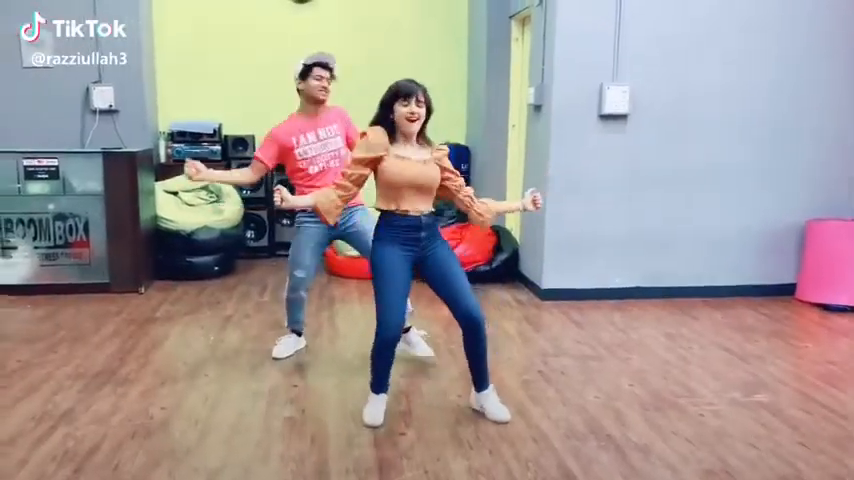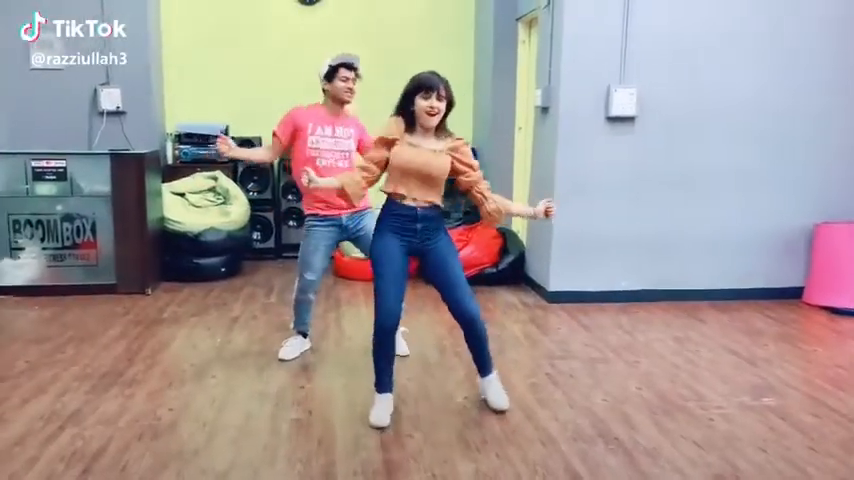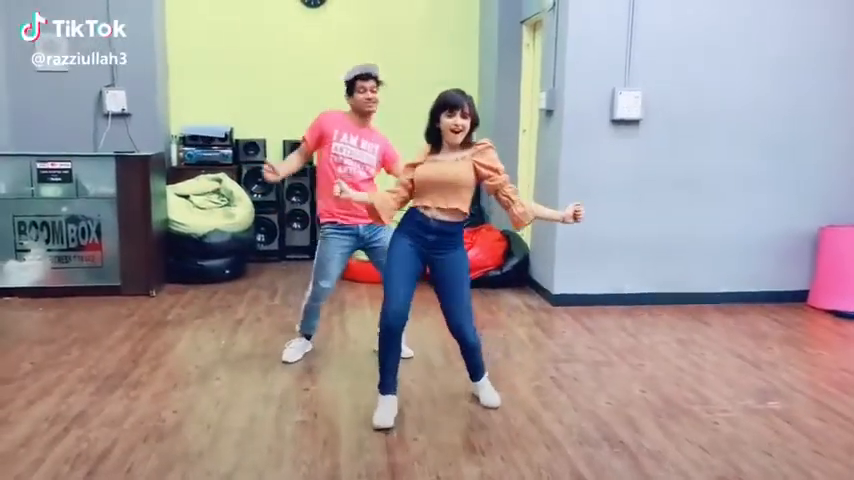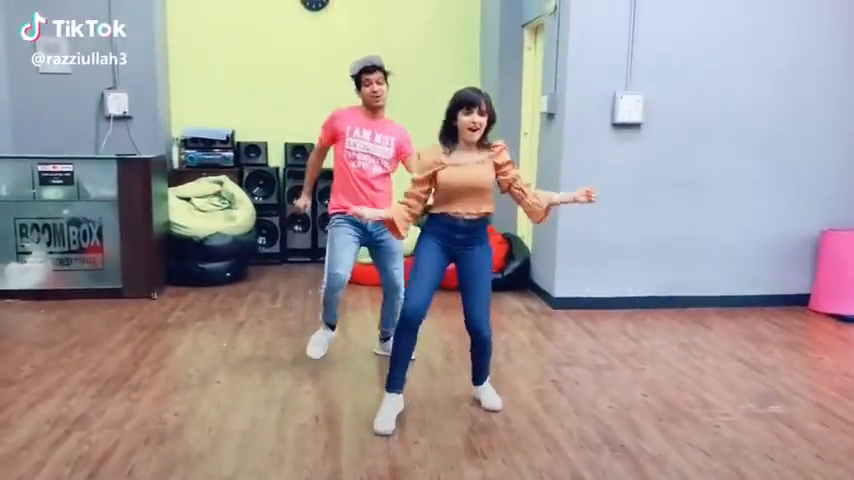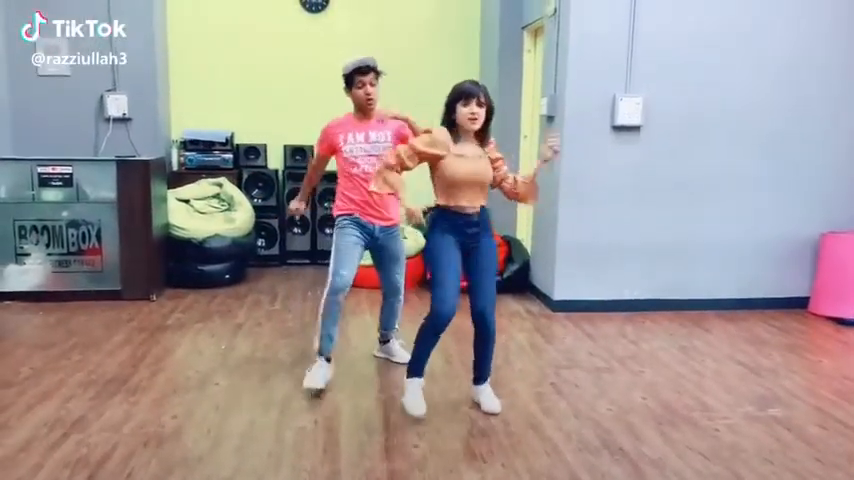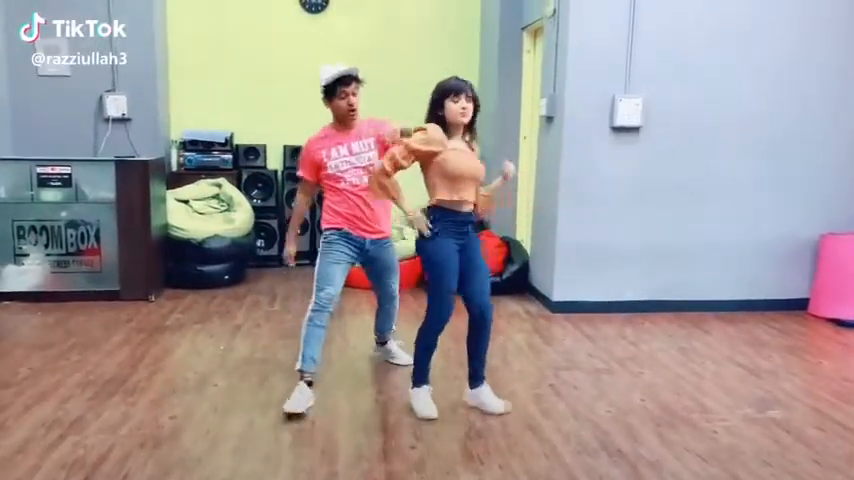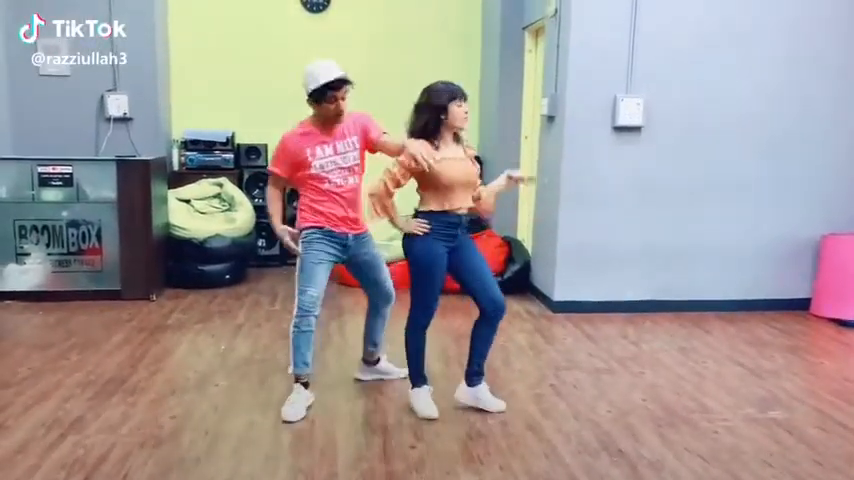
dt=0.2s
person 1, frame 1
left shoulder: (435, 154)
right shoulder: (376, 143)
left elbow: (463, 198)
right elbow: (344, 188)
left wrist: (517, 205)
right wrist: (297, 201)
left hip: (431, 238)
right hip: (392, 239)
left knee: (472, 316)
right knee: (390, 327)
left ankle: (484, 394)
right ankle: (378, 395)
person 1, frame 2
left shoulder: (454, 146)
right shoulder: (394, 133)
left elbow: (480, 192)
right elbow: (366, 174)
left wrist: (530, 211)
right wrist: (320, 182)
left hip: (433, 229)
right hip: (392, 227)
left knee: (468, 313)
right knee: (388, 317)
left ankle: (488, 377)
right ankle: (384, 395)
person 1, frame 3
left shoulder: (480, 154)
right shoulder: (423, 157)
left elbow: (510, 198)
right elbow: (397, 195)
left wrist: (559, 215)
right wrist: (354, 195)
left hip: (450, 242)
right hip: (410, 236)
left knee: (462, 328)
right knee: (393, 319)
left ankle: (480, 379)
right ankle: (387, 397)
person 1, frame 4
left shoulder: (496, 155)
right shoulder: (437, 157)
left elbow: (524, 195)
right elbow: (412, 203)
left wrist: (570, 197)
right wrist: (376, 212)
left hip: (476, 240)
right hip: (437, 236)
left knee: (479, 324)
right knee: (411, 312)
left ankle: (482, 383)
right ankle: (392, 398)
person 1, frame 5
left shoulder: (489, 149)
right shoulder: (438, 141)
left elbow: (515, 190)
right elbow: (390, 165)
left wrist: (541, 162)
left hip: (481, 230)
right hip: (445, 228)
left knee: (485, 313)
right knee: (443, 310)
left ankle: (481, 385)
right ankle: (413, 378)
person 1, frame 6
left shoulder: (470, 146)
right shoulder: (431, 136)
right elbow: (384, 170)
left wrist: (502, 180)
right wrist: (409, 211)
left hip: (468, 231)
right hip: (440, 230)
left knee: (482, 311)
right knee: (439, 314)
left ankle: (477, 387)
right ankle: (420, 388)
person 1, frame 7
left shoulder: (463, 151)
right shoulder: (421, 150)
right elbow: (380, 191)
left wrist: (507, 179)
right wrist: (403, 225)
left hip: (460, 235)
right hip: (431, 235)
left knee: (493, 305)
right knee: (422, 314)
left ankle: (472, 386)
right ankle: (418, 389)
person 2, frame 1
left shoulder: (340, 117)
right shoulder: (283, 132)
right elbow: (253, 174)
right wrist: (210, 176)
left hip: (353, 210)
right hip: (312, 217)
right knee: (298, 281)
left ankle: (405, 331)
right ankle: (295, 333)
person 2, frame 2
left shoulder: (355, 125)
right shoulder: (299, 117)
right elbow: (272, 152)
right wrist: (237, 152)
left hip: (360, 213)
right hip: (321, 219)
right knee: (308, 281)
left ankle: (390, 332)
right ankle: (300, 335)
person 2, frame 3
left shoulder: (381, 141)
right shoulder: (328, 122)
right elbow: (301, 156)
right wrist: (280, 172)
left hip: (374, 224)
right hip: (337, 225)
right knee: (321, 287)
right ankle: (304, 337)
person 2, frame 4
left shoulder: (398, 133)
right shoulder: (340, 119)
right elbow: (318, 154)
right wrist: (305, 193)
left hip: (383, 221)
right hip: (346, 217)
left knee: (395, 284)
right knee: (336, 277)
left ankle: (387, 339)
right ankle: (327, 327)
person 2, frame 5
left shoulder: (395, 124)
right shoulder: (335, 129)
right elbow: (317, 166)
right wrist: (301, 199)
left hip: (388, 223)
right hip: (351, 221)
left knee: (394, 288)
right knee: (338, 284)
left ankle: (386, 342)
right ankle: (323, 359)
person 2, frame 6
left shoulder: (376, 130)
right shoulder: (316, 144)
right elbow: (306, 193)
right wrist: (291, 237)
left hip: (378, 234)
right hip: (339, 236)
left knee: (390, 295)
right knee: (323, 304)
left ankle: (384, 343)
right ankle: (305, 383)
person 2, frame 7
left shoulder: (357, 123)
right shoulder: (293, 141)
left elbow: (391, 147)
right elbow: (275, 187)
left wrist: (410, 146)
right wrist: (278, 223)
left hip: (357, 232)
right hip: (318, 234)
left knee: (382, 294)
right knee: (308, 306)
left ankle: (371, 361)
right ankle: (302, 387)
